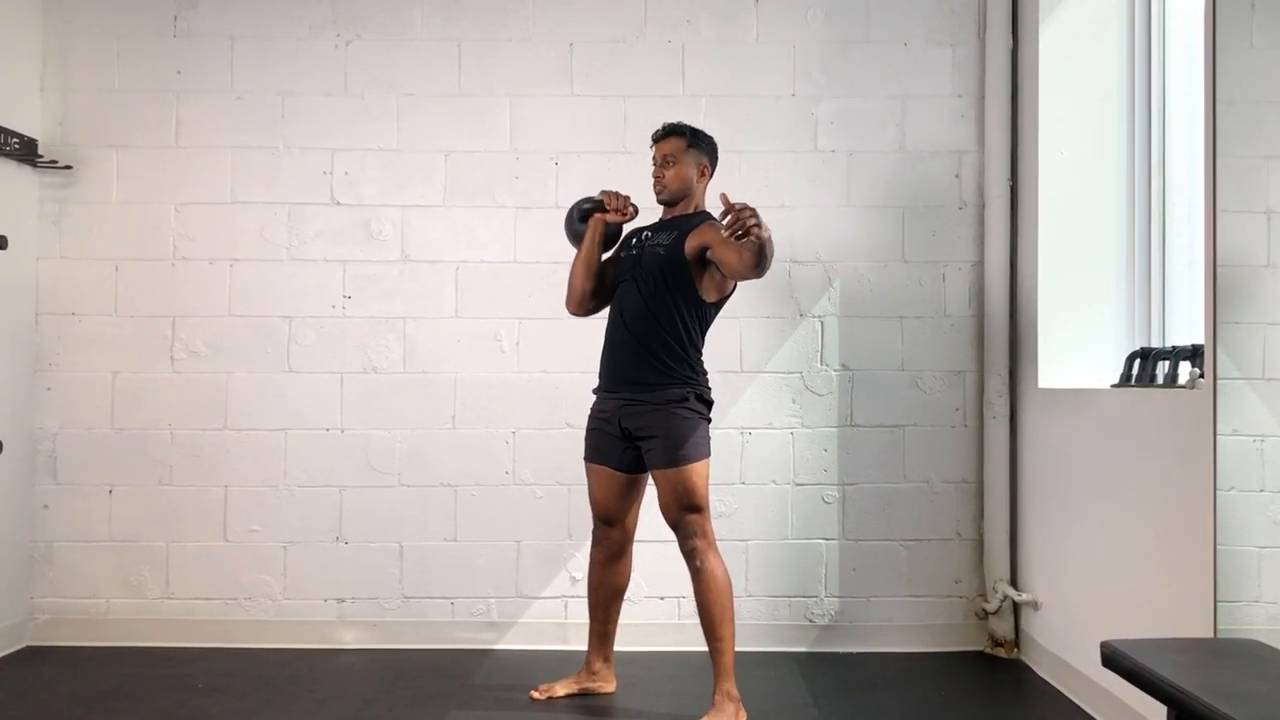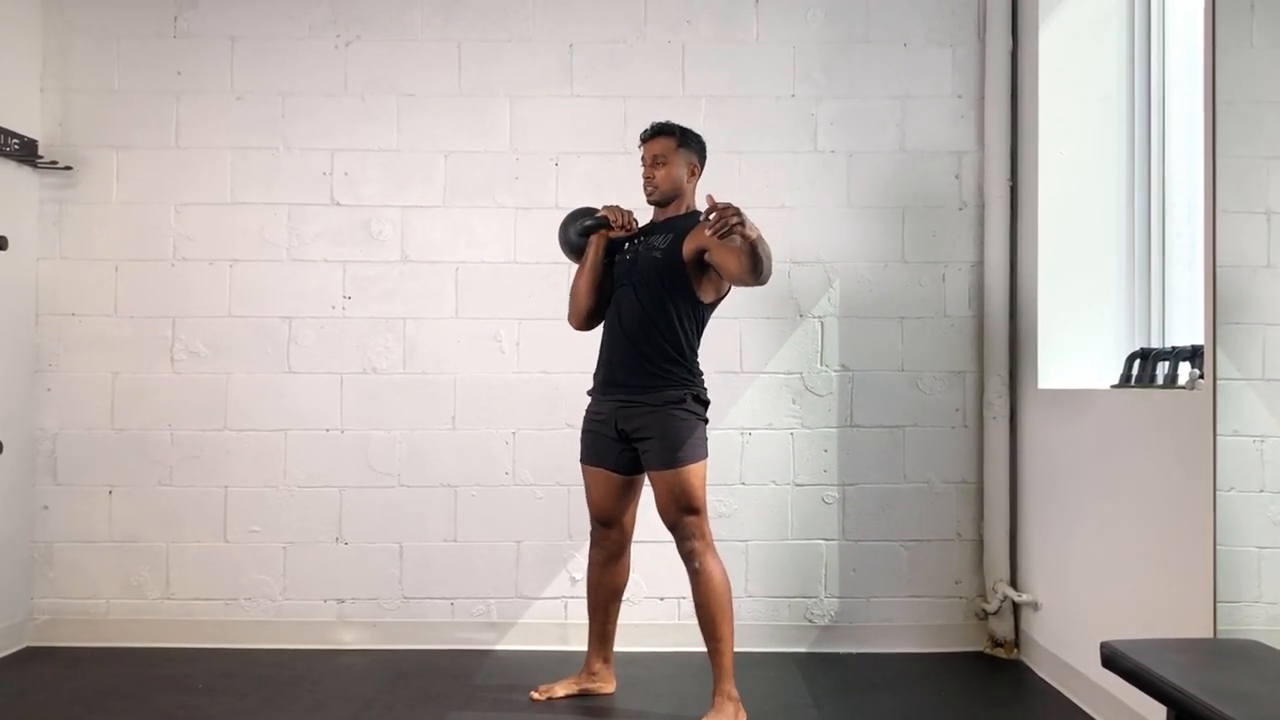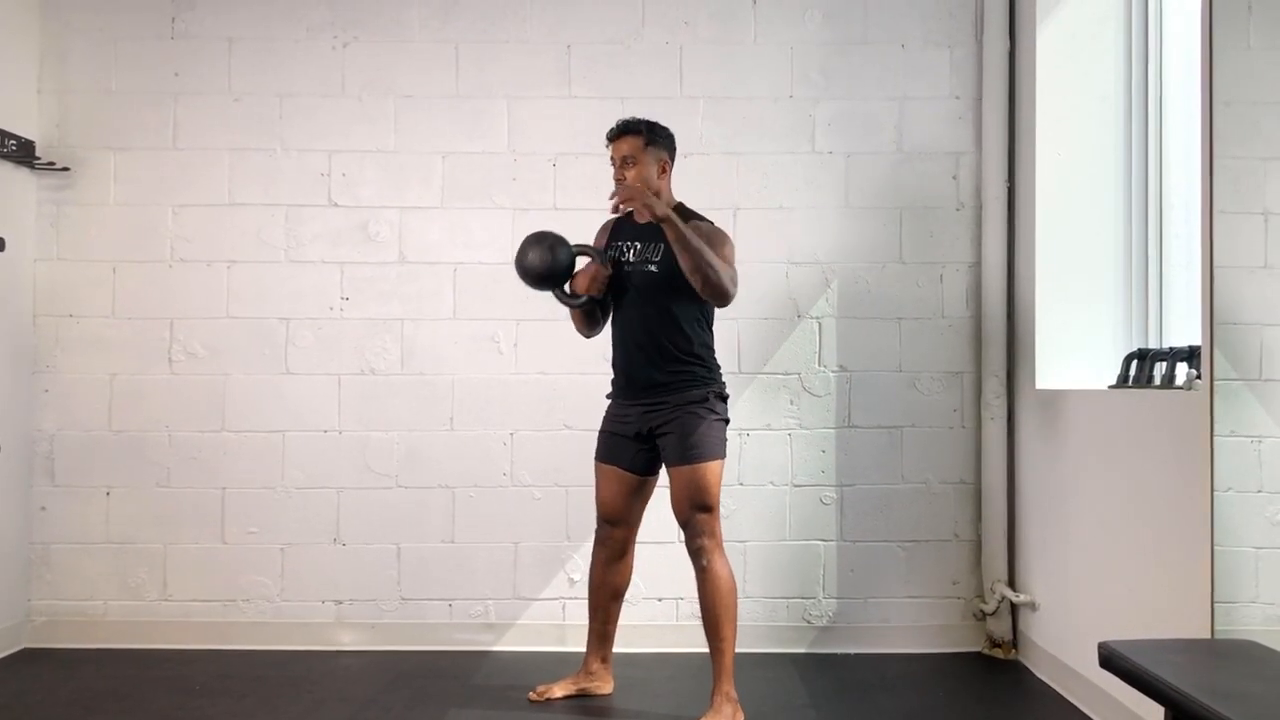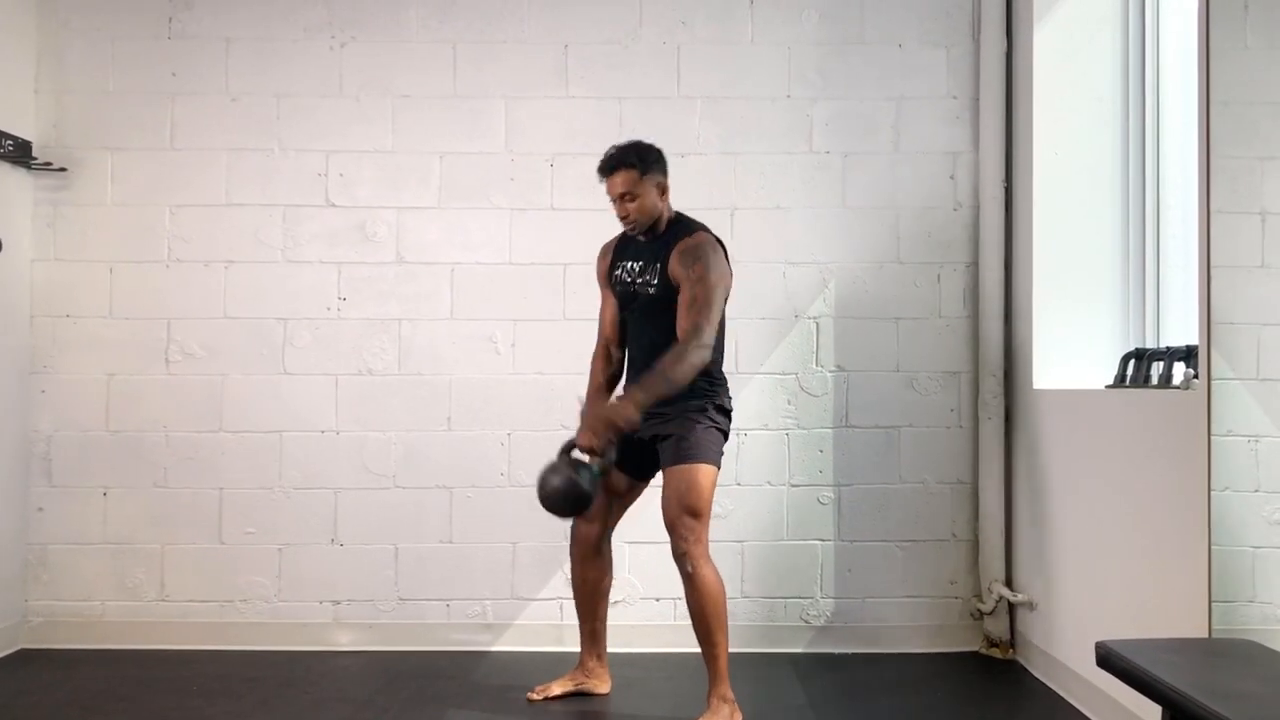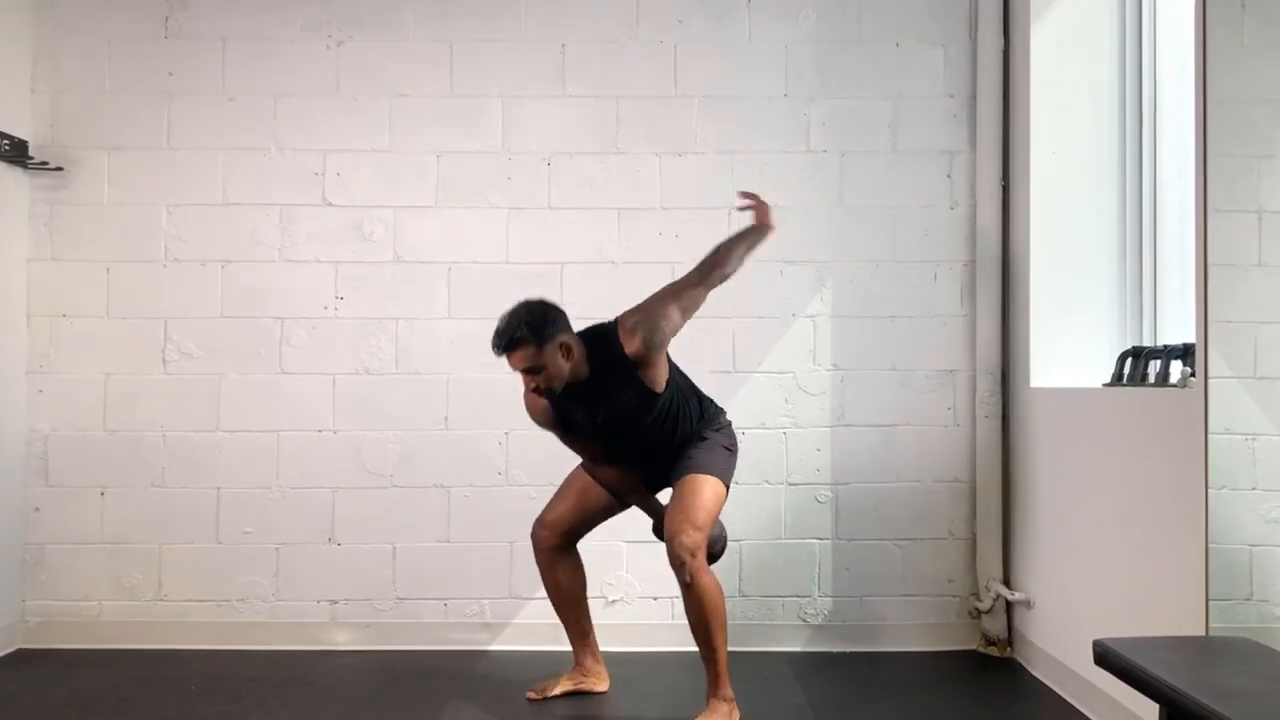
dt=0.3s
person 1, frame 1
left shoulder: (708, 234)
right shoulder: (638, 237)
left elbow: (753, 264)
right elbow: (579, 302)
left wrist: (759, 234)
right wrist: (596, 228)
left hip: (672, 405)
right hip: (612, 402)
left knee: (695, 541)
right knee: (609, 535)
right ankle: (597, 667)
person 1, frame 2
left shoulder: (703, 235)
right shoulder: (628, 239)
left elbow: (755, 273)
right elbow: (581, 317)
left wrist: (750, 234)
right wrist: (598, 242)
left hip: (669, 407)
right hip: (607, 404)
left knee: (693, 542)
right knee: (607, 537)
right ankle: (598, 668)
person 1, frame 3
left shoulder: (701, 233)
right shoulder: (612, 234)
left elbow: (723, 290)
right elbow: (593, 324)
left wrist: (666, 219)
right wrist: (583, 292)
left hip: (691, 404)
right hip: (629, 405)
left knee: (702, 542)
right knee: (611, 536)
right ankle: (596, 668)
person 1, frame 4
left shoulder: (697, 250)
right shoulder: (613, 252)
left elbow: (696, 347)
right elbow: (610, 343)
left wrist: (634, 403)
right wrist: (593, 411)
left hip: (693, 410)
right hip: (631, 411)
left knee: (688, 547)
right knee: (588, 530)
right ankle: (592, 667)
person 1, frame 5
left shoulder: (629, 346)
right shoulder: (543, 405)
left elbow: (703, 279)
right elbow: (607, 466)
left wrist: (759, 227)
right wrist: (656, 511)
left hip: (702, 442)
right hip: (632, 459)
left knee: (686, 549)
right knee: (549, 534)
right ankle: (589, 666)
